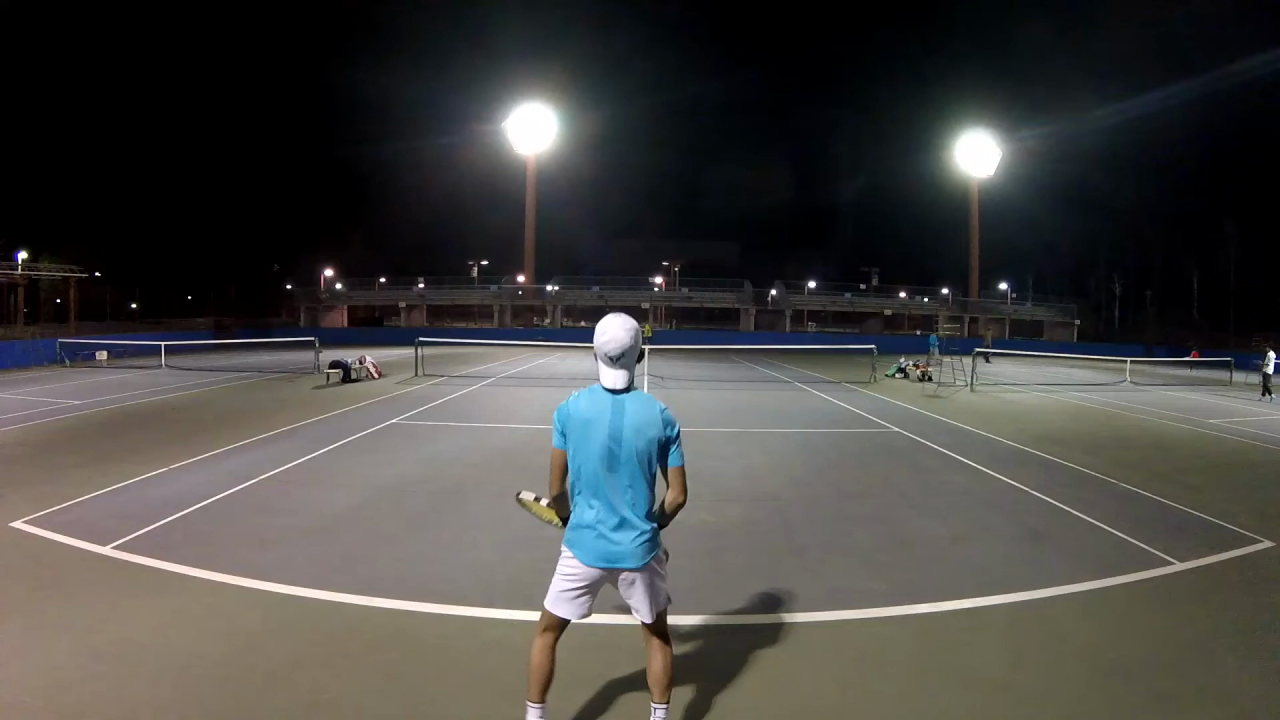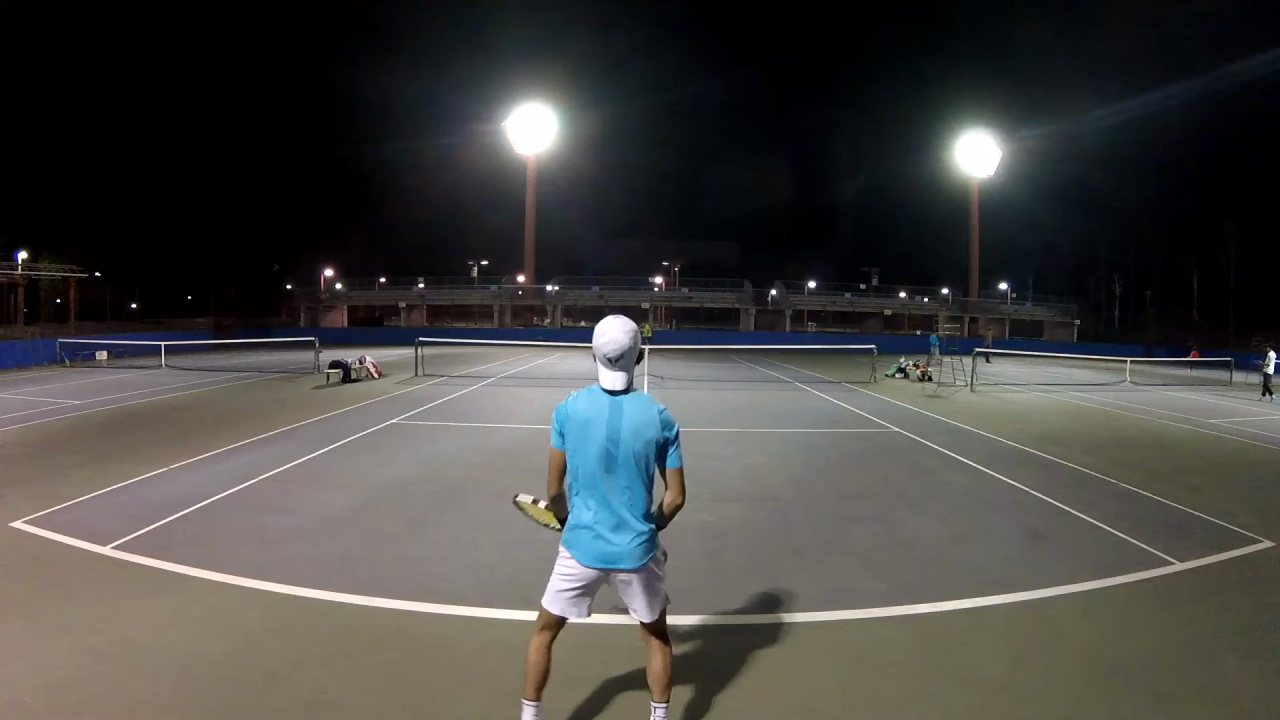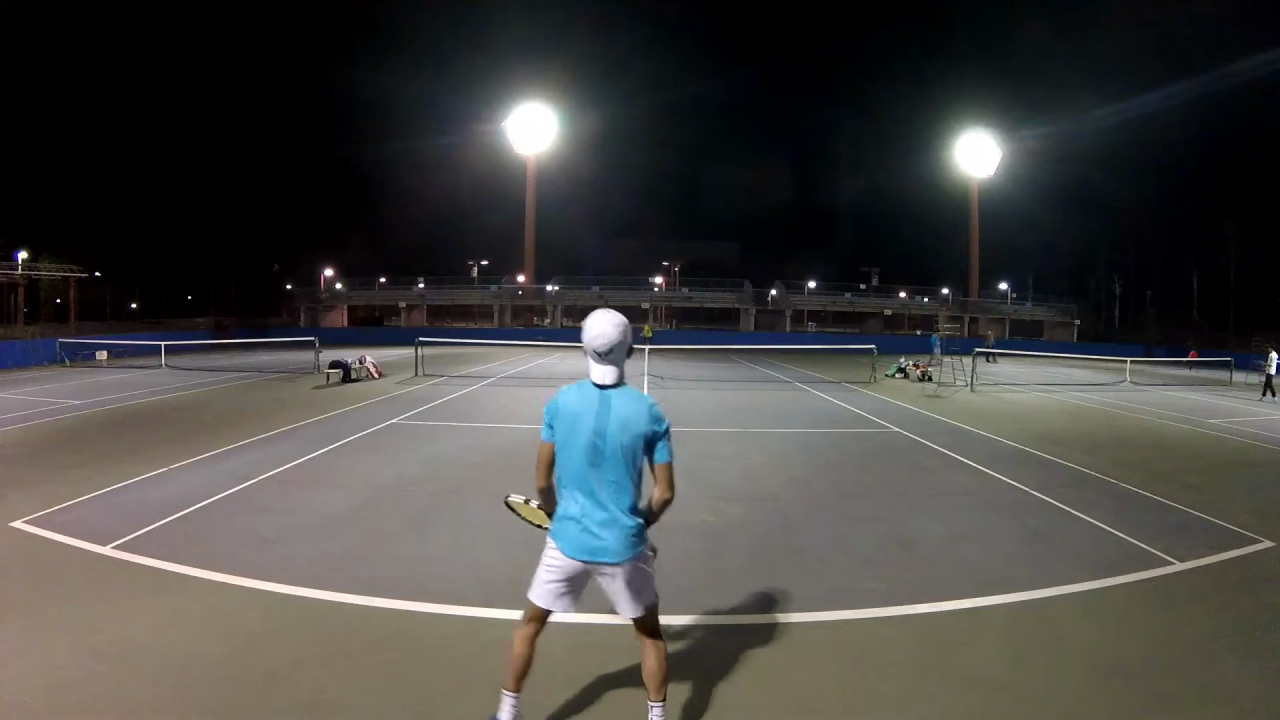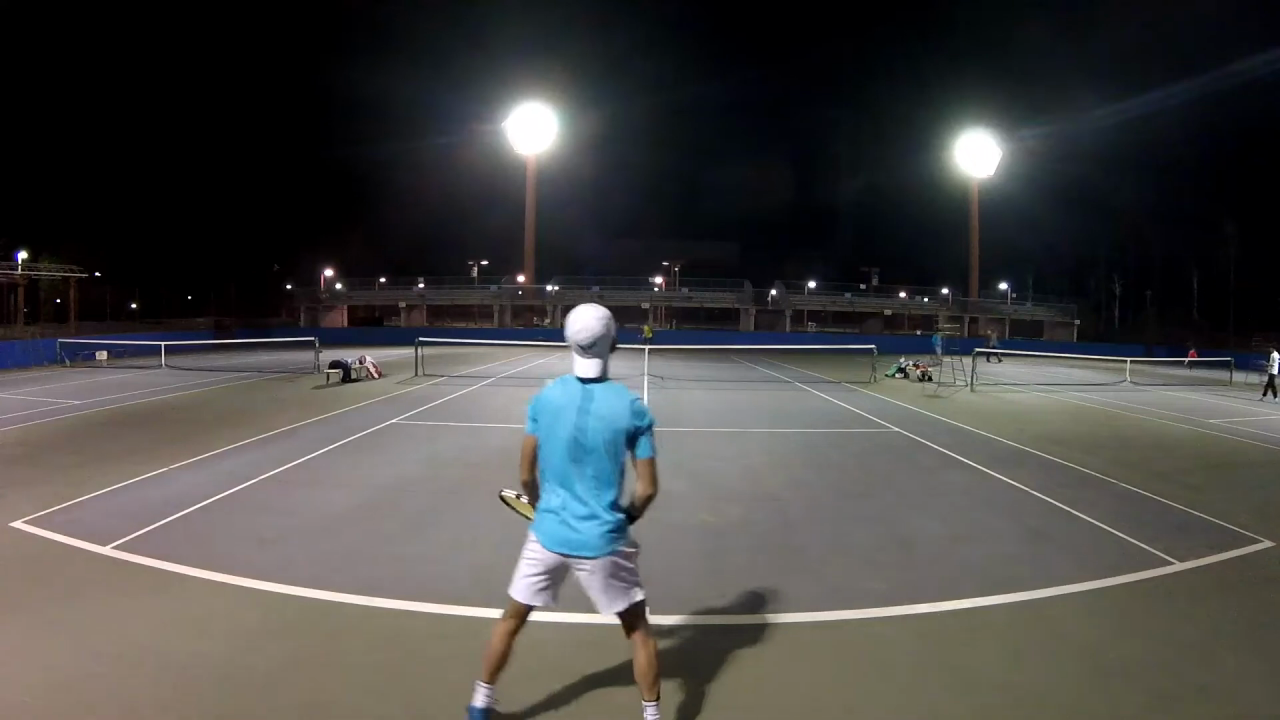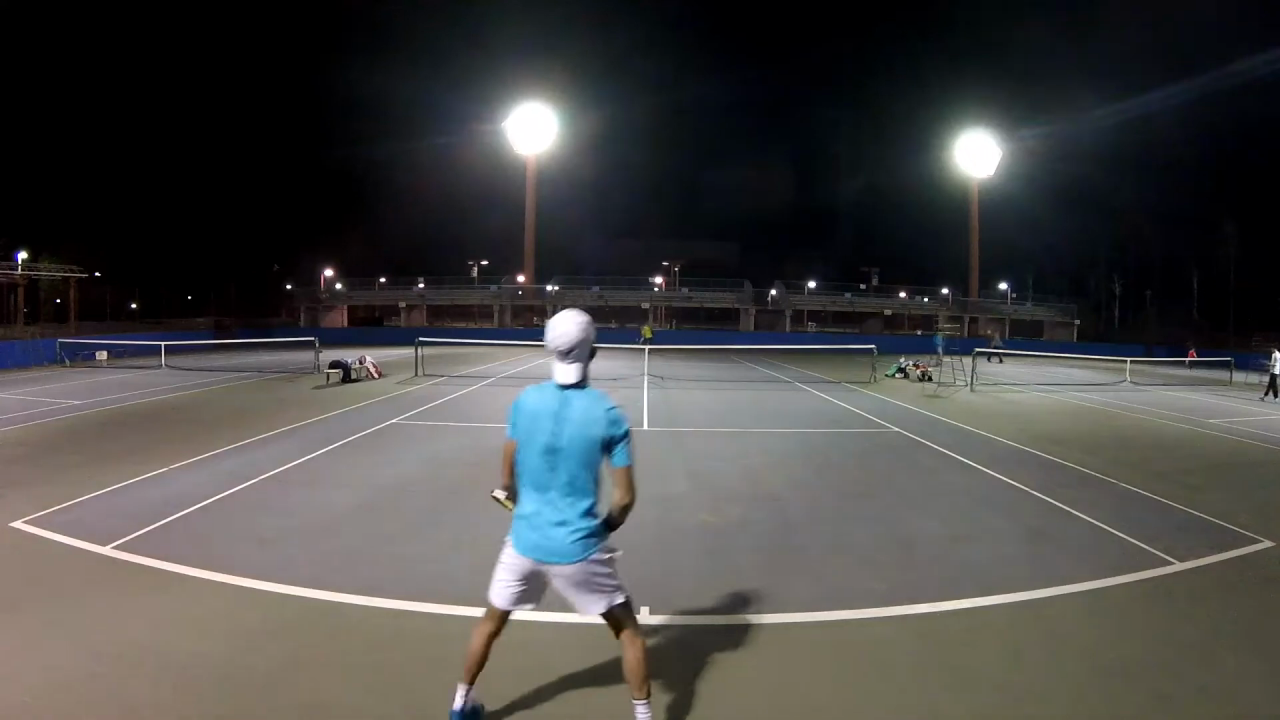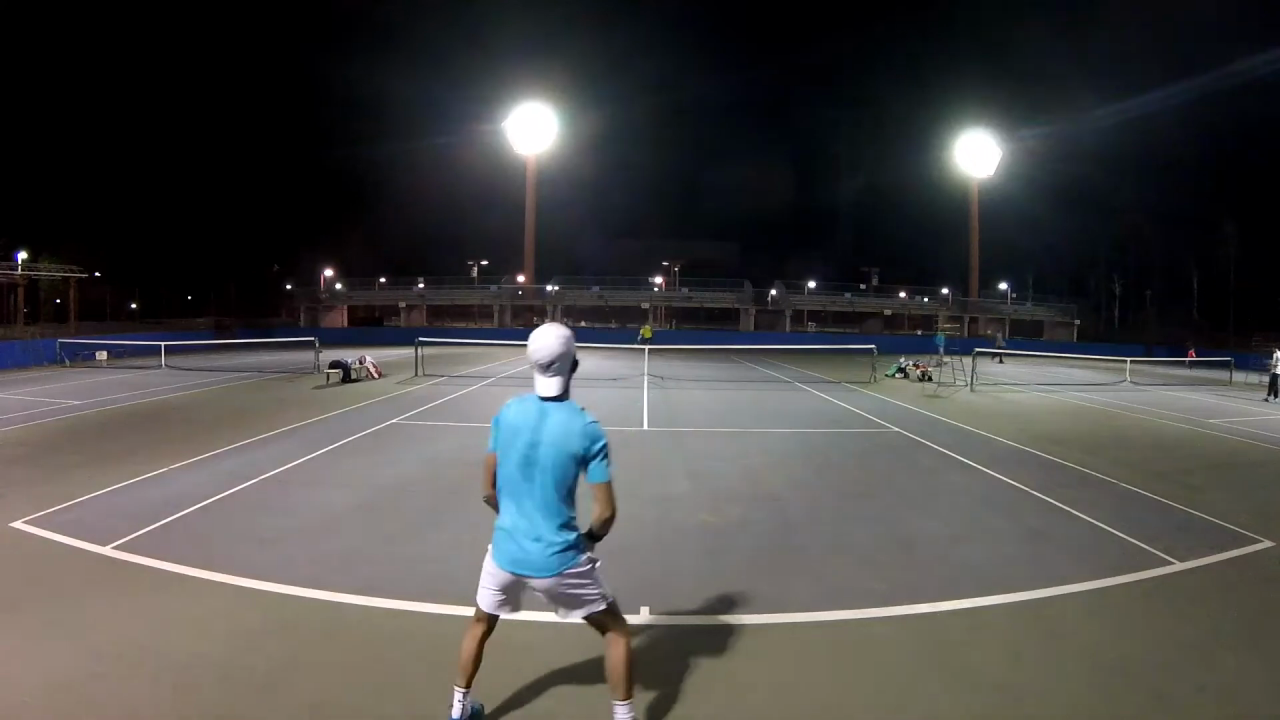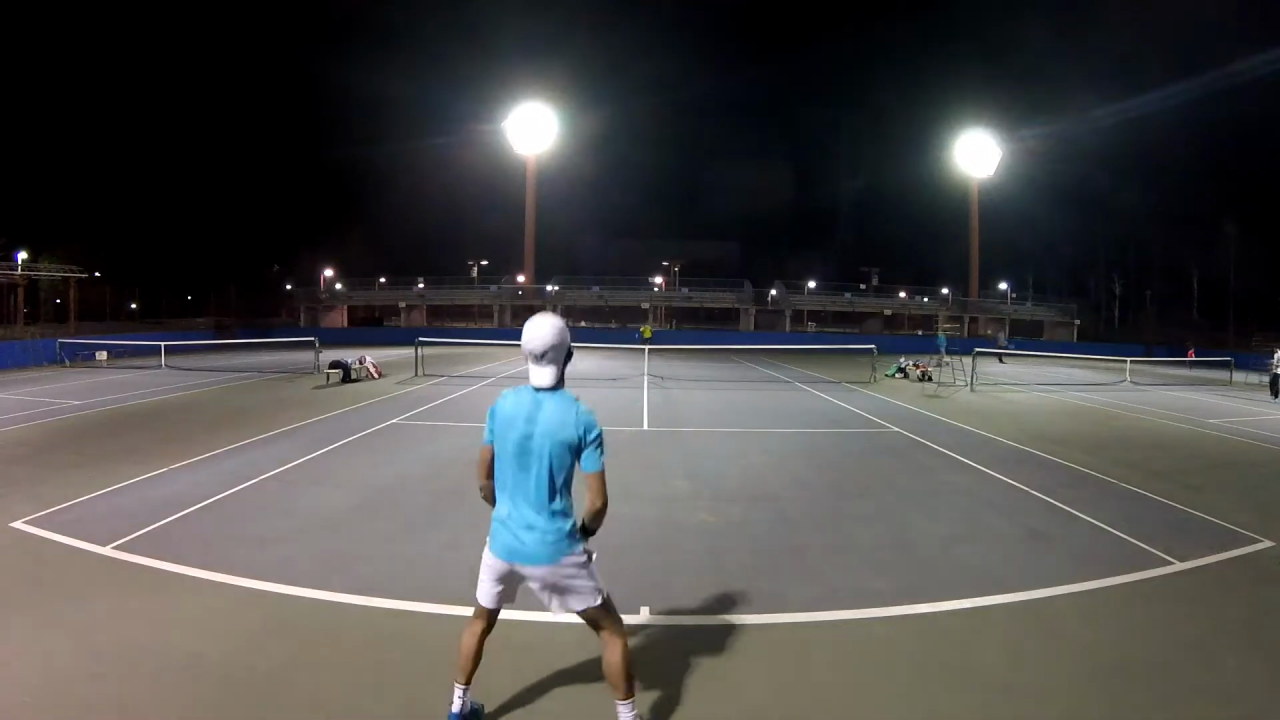
dt=0.1s
person 1, frame 1
left shoulder: (570, 409)
right shoulder: (661, 416)
left elbow: (556, 490)
right elbow: (677, 496)
left hip: (583, 548)
right hip: (640, 551)
left knee: (546, 633)
right knee: (657, 636)
person 1, frame 2
left shoulder: (568, 409)
right shoulder: (659, 417)
left elbow: (554, 491)
right elbow: (675, 497)
left hip: (581, 548)
right hip: (638, 551)
left knee: (544, 631)
right knee: (657, 636)
person 1, frame 3
left shoulder: (560, 404)
right shoulder: (649, 412)
left elbow: (543, 483)
right elbow: (664, 493)
left hip: (568, 541)
right hip: (624, 547)
left knee: (530, 624)
right knee: (649, 635)
person 1, frame 4
left shoulder: (545, 398)
right shoulder: (632, 407)
left elbow: (527, 476)
right elbow: (647, 489)
left hip: (549, 535)
right hip: (605, 541)
left knee: (511, 620)
right knee: (638, 631)
person 1, frame 5
left shoulder: (525, 403)
right shoulder: (608, 415)
left elbow: (507, 481)
right elbow: (625, 499)
right wrist: (604, 528)
left hip: (526, 542)
right hip: (580, 548)
left knee: (491, 624)
right knee: (629, 631)
person 1, frame 6
left shoulder: (507, 414)
right shoulder: (586, 429)
left elbow: (489, 492)
right elbow: (605, 512)
right wrist: (587, 541)
left hip: (506, 551)
right hip: (560, 558)
left knee: (480, 625)
right knee: (616, 631)
person 1, frame 7
left shoulder: (502, 404)
right shoulder: (581, 420)
left elbow: (484, 480)
right elbow: (597, 503)
right wrist: (582, 534)
left hip: (502, 544)
right hip: (554, 552)
left knee: (481, 621)
right knee: (611, 632)
